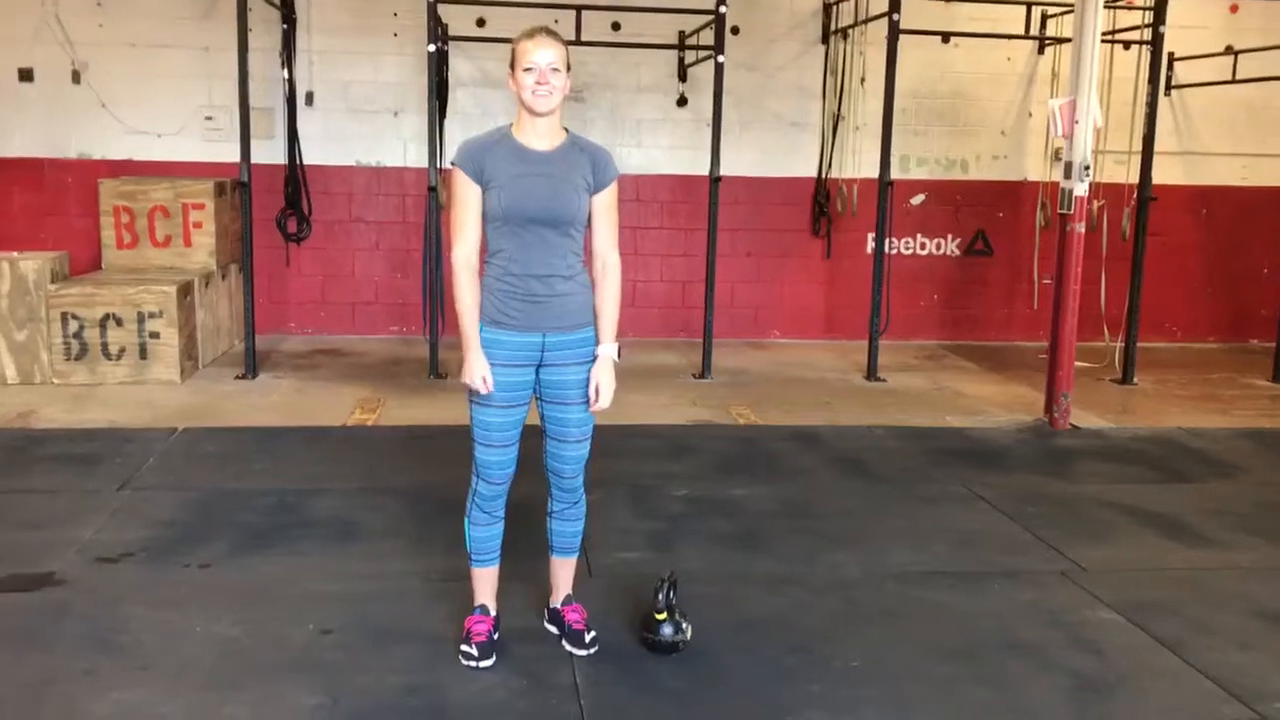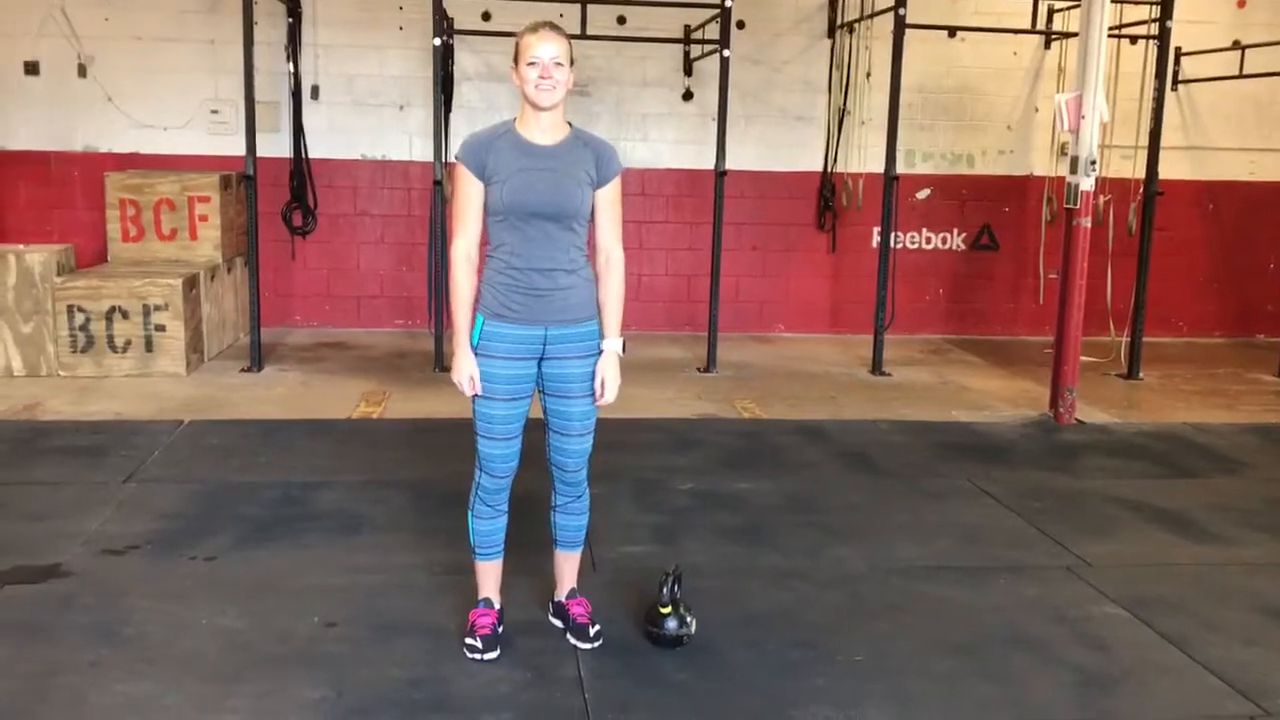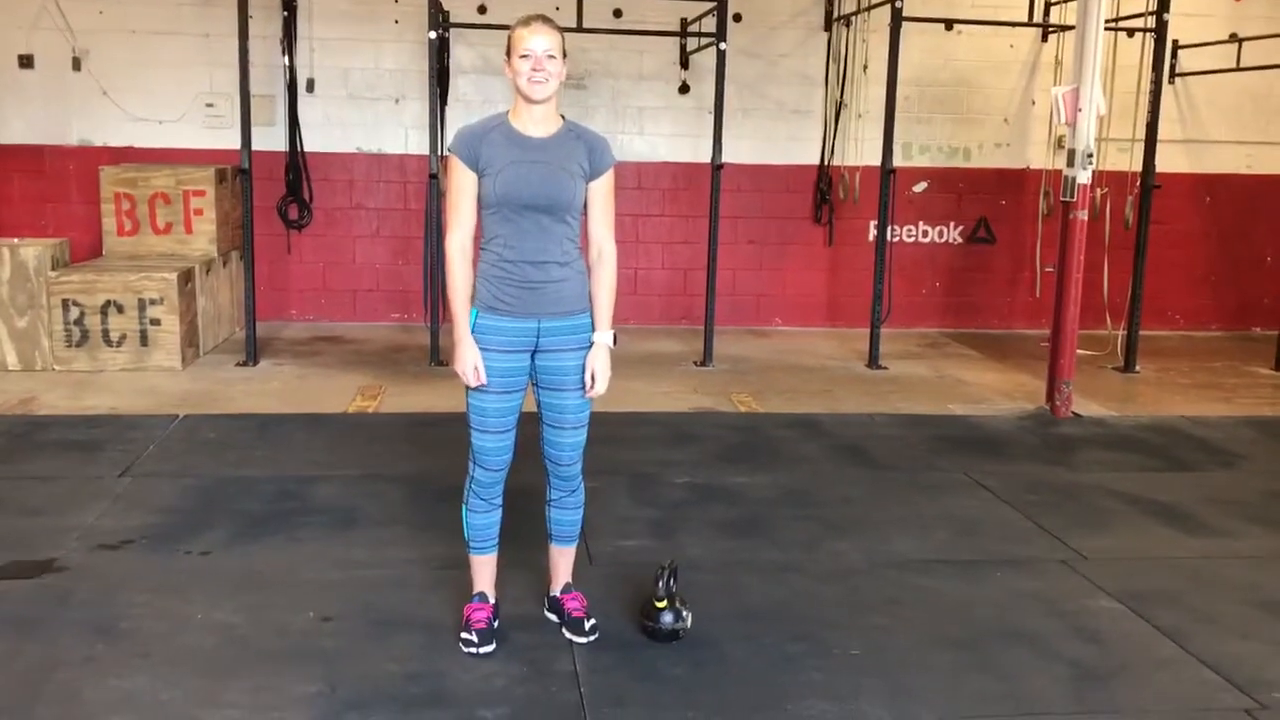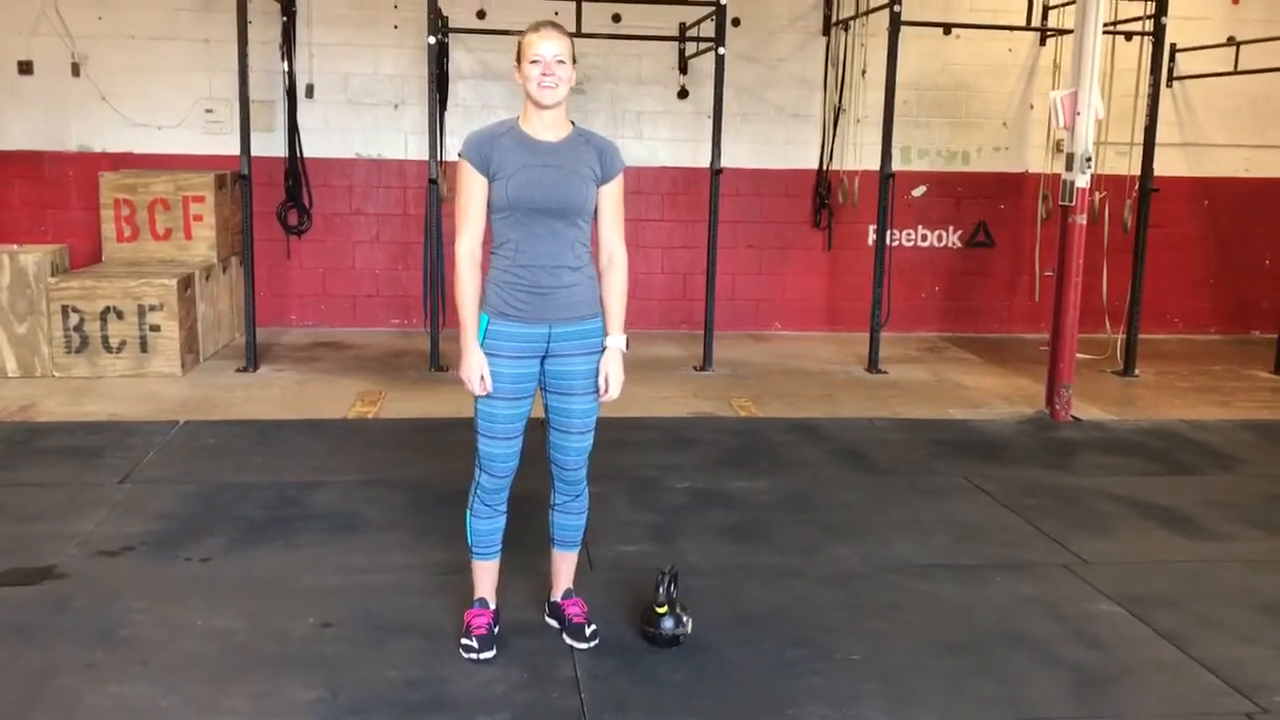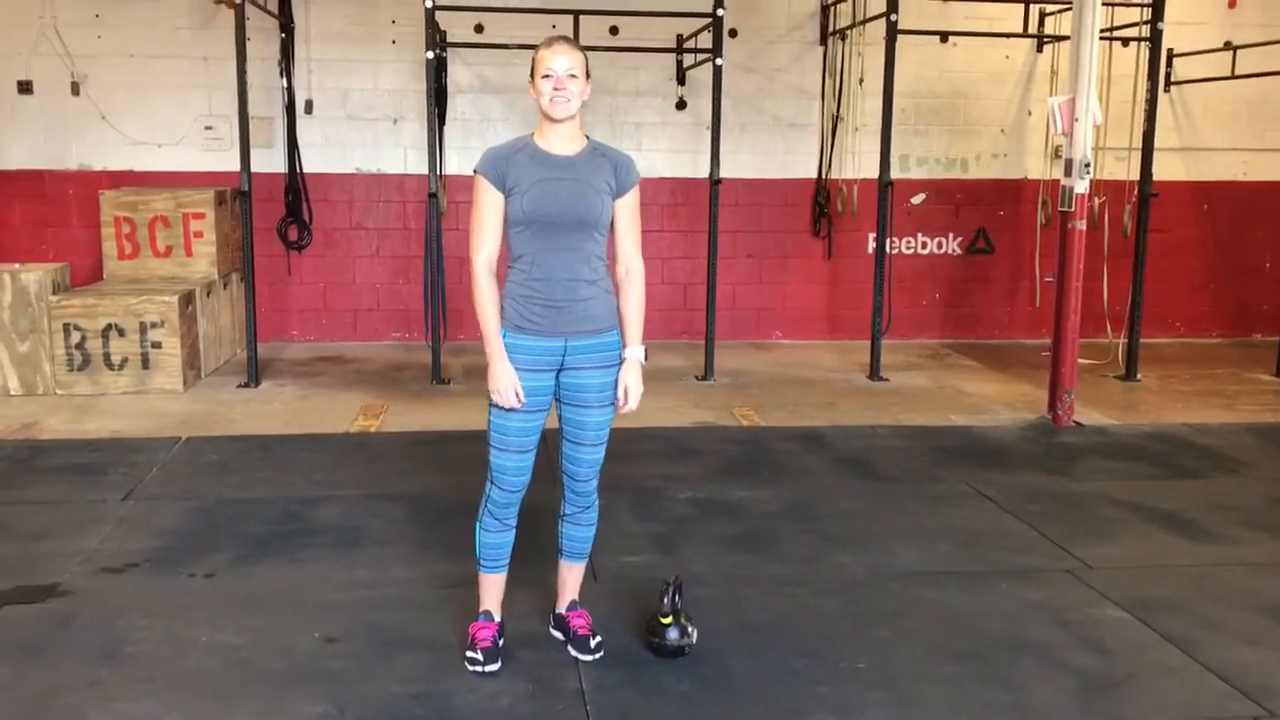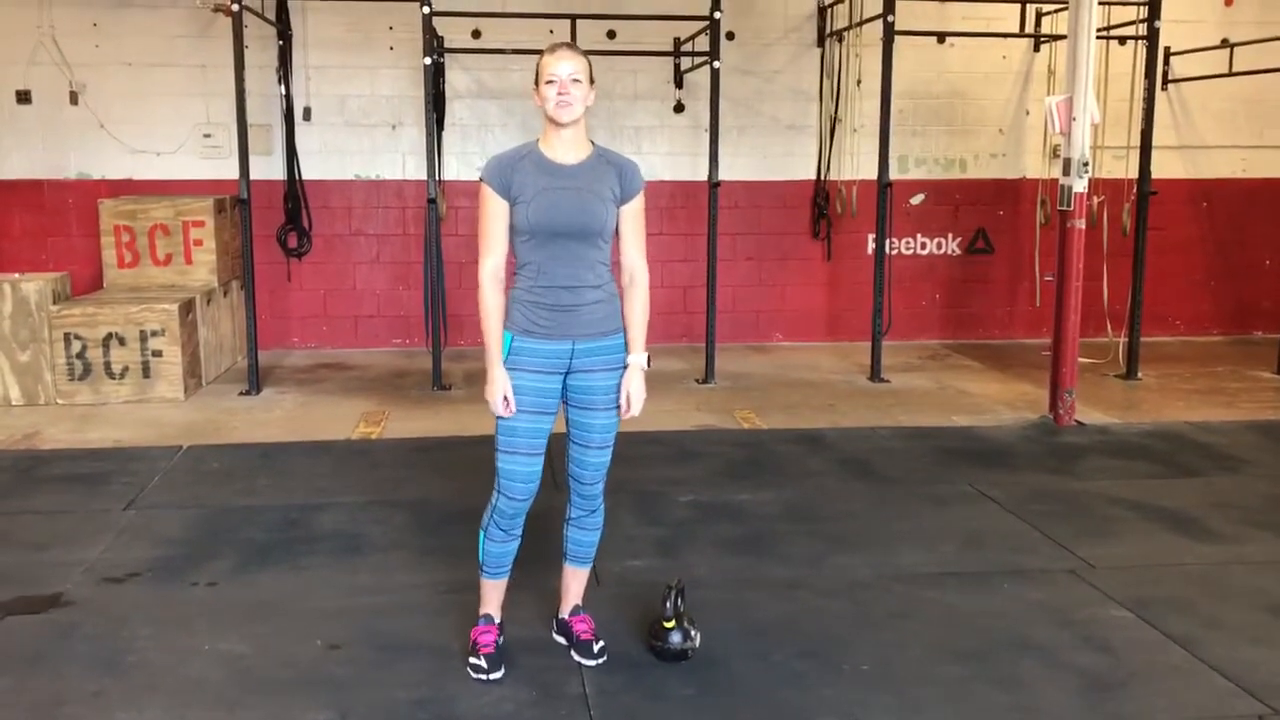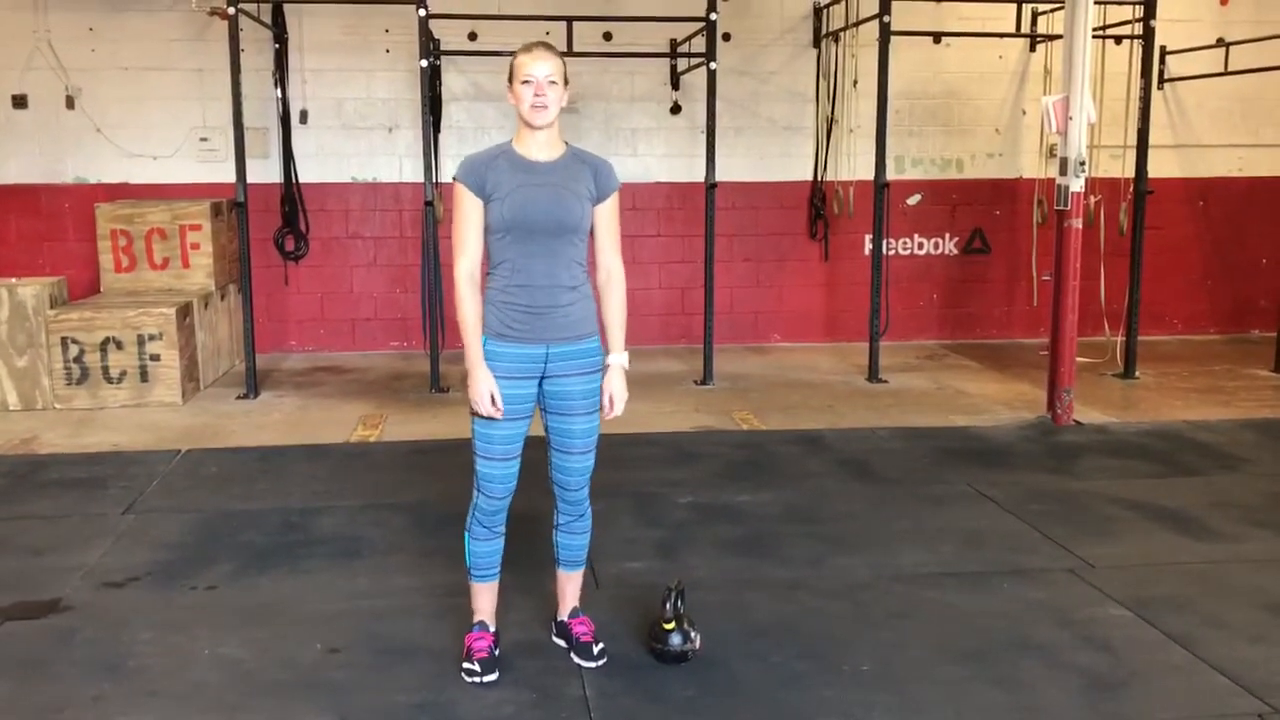
dt=0.5s
person 1, frame 1
left shoulder: (594, 162)
right shoulder: (478, 155)
left elbow: (606, 262)
right elbow: (464, 258)
left wrist: (606, 352)
right wrist: (472, 346)
left hip: (574, 341)
right hip: (502, 339)
left knee: (568, 480)
right knee: (490, 481)
left ankle: (563, 604)
right ankle: (483, 613)
person 1, frame 2
left shoulder: (597, 155)
right shoulder: (481, 149)
left elbow: (610, 256)
right elbow: (463, 251)
left wrist: (611, 346)
right wrist: (461, 344)
left hip: (576, 334)
right hip: (503, 333)
left knee: (572, 473)
right knee: (494, 473)
left ankle: (568, 597)
right ankle: (487, 604)
person 1, frame 3
left shoulder: (590, 148)
right shoulder: (474, 142)
left elbow: (602, 249)
right elbow: (458, 244)
left wrist: (602, 338)
right wrist: (462, 334)
left hip: (569, 327)
right hip: (496, 325)
left knee: (566, 467)
right knee: (488, 467)
left ankle: (563, 591)
right ankle: (482, 599)
person 1, frame 4
left shoulder: (600, 154)
right shoulder: (484, 146)
left elbow: (612, 254)
right elbow: (467, 249)
left wrist: (615, 343)
right wrist: (469, 342)
left hip: (579, 333)
right hip: (506, 331)
left knee: (571, 472)
right knee: (493, 472)
left ankle: (563, 596)
right ankle: (483, 604)
person 1, frame 5
left shoulder: (616, 167)
right shoulder: (501, 162)
left elbow: (630, 267)
right elbow: (483, 264)
left wrist: (633, 354)
right wrist: (496, 355)
left hip: (596, 347)
right hip: (524, 344)
left knee: (582, 485)
right knee: (505, 485)
left ankle: (569, 609)
right ankle: (488, 617)
person 1, frame 6
left shoulder: (621, 173)
right shoulder: (506, 170)
left elbow: (635, 273)
right elbow: (491, 272)
left wrist: (636, 361)
right wrist: (494, 364)
left hip: (602, 349)
right hip: (531, 347)
left knee: (588, 488)
right knee: (513, 491)
left ankle: (571, 613)
right ankle: (488, 619)
person 1, frame 7
left shoulder: (595, 173)
right shoulder: (479, 170)
left elbow: (610, 272)
right elbow: (466, 272)
left wrist: (617, 359)
right wrist: (476, 362)
left hip: (577, 352)
right hip: (504, 352)
left knee: (574, 491)
right knee: (492, 494)
left ankle: (570, 615)
right ankle: (482, 627)
